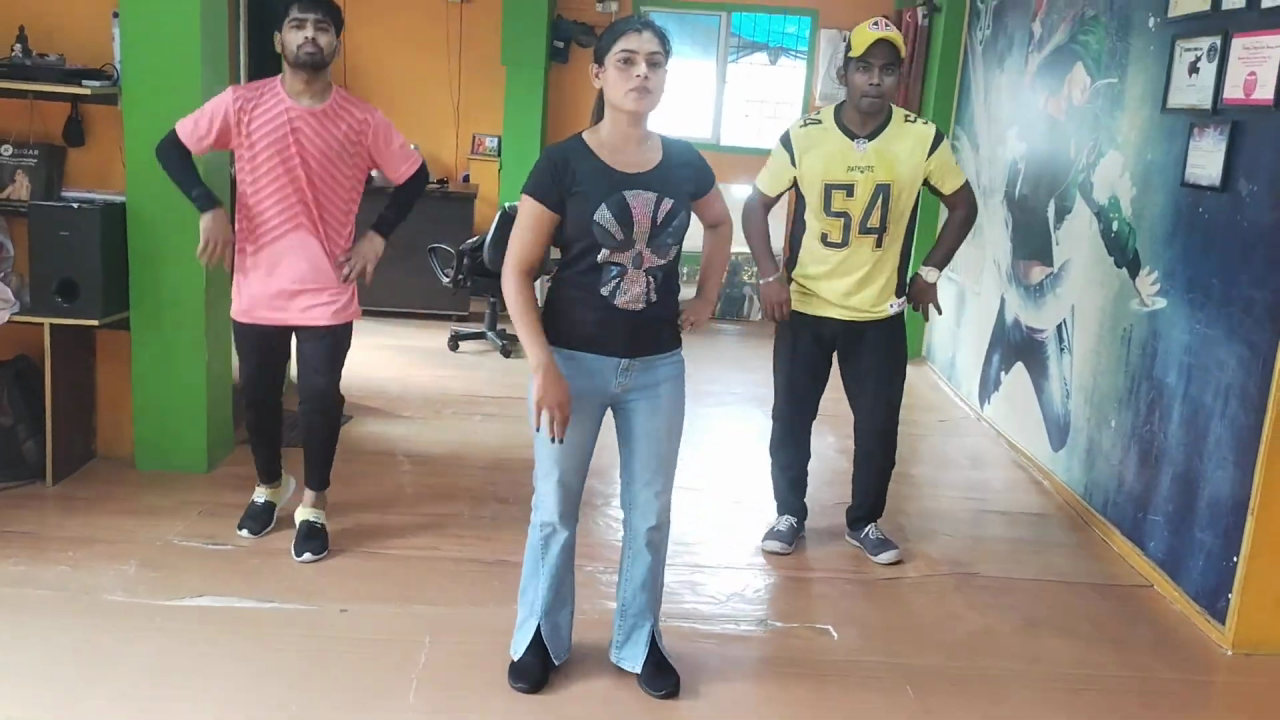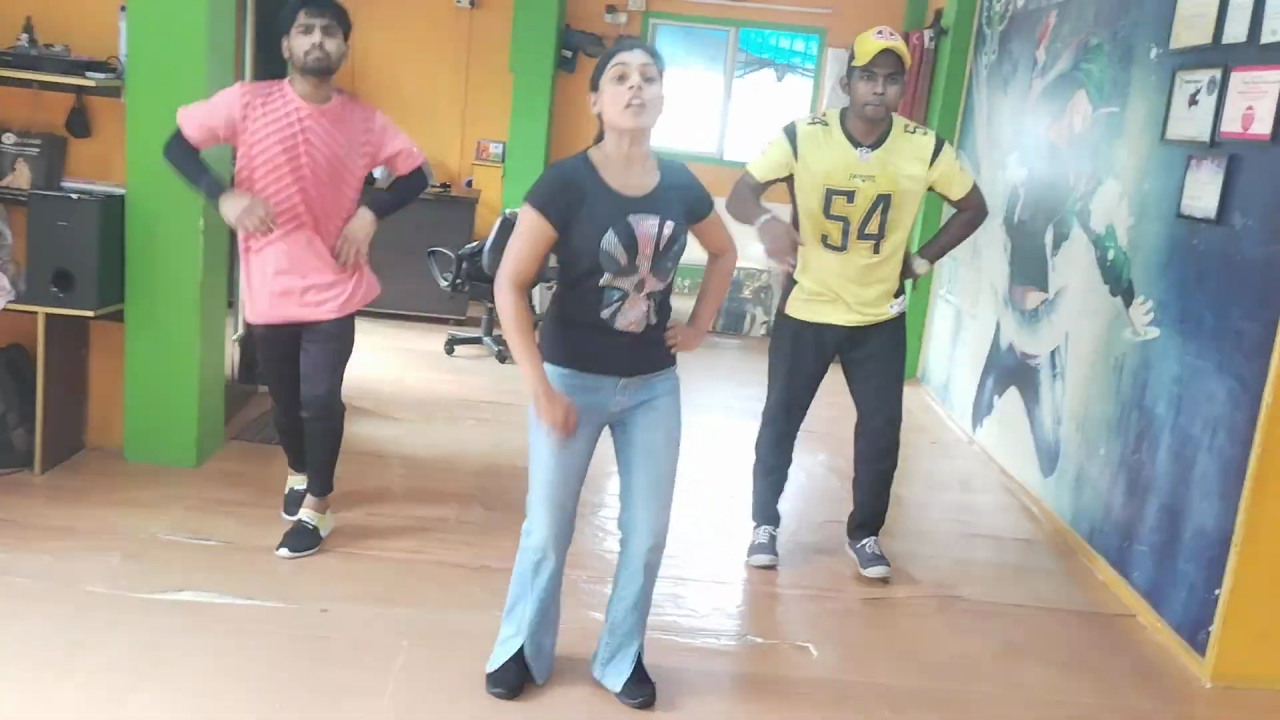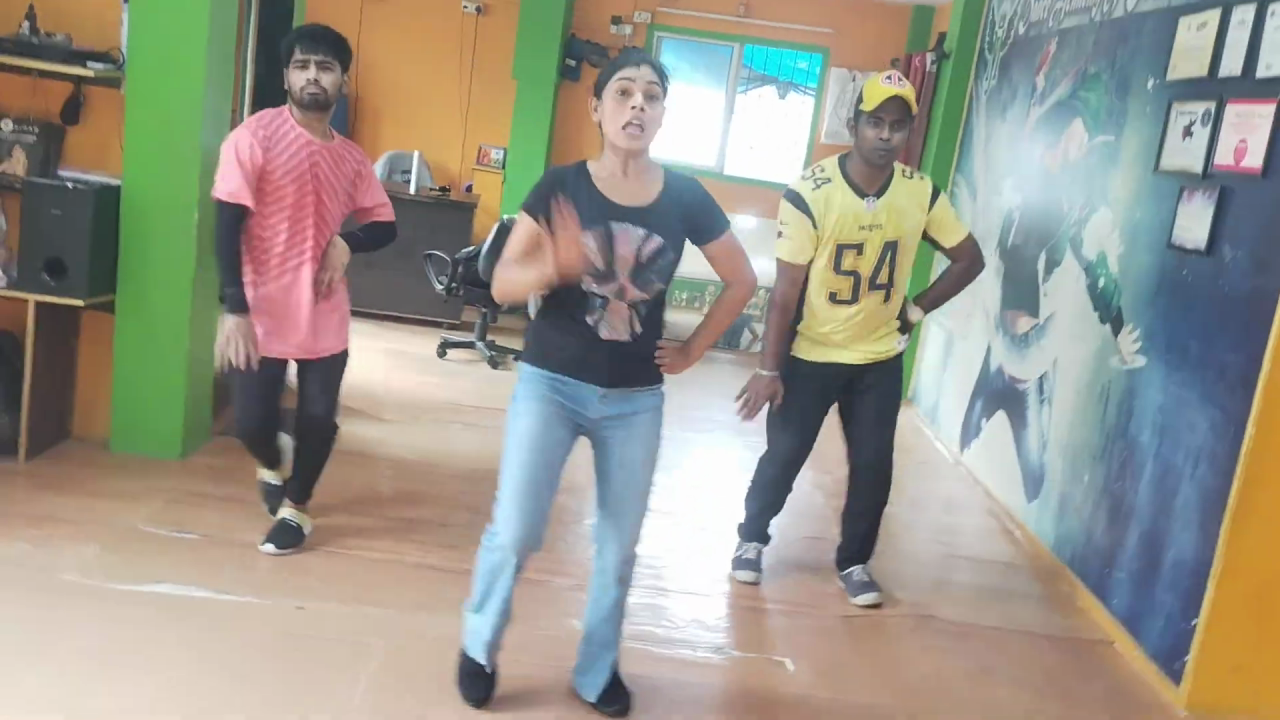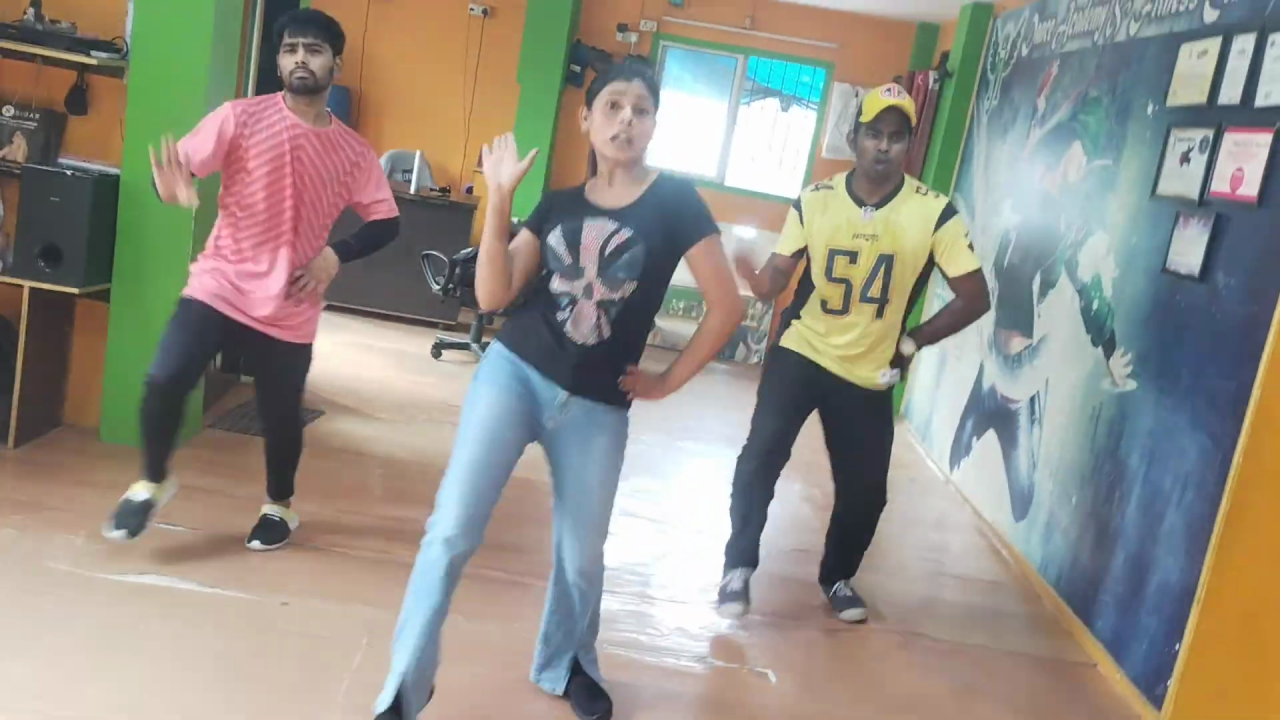
dt=0.2s
person 1, frame 1
left shoulder: (685, 163)
right shoulder: (563, 162)
left elbow: (721, 226)
right elbow: (515, 270)
left wrist: (705, 301)
right wrist: (542, 366)
left hip: (657, 366)
right hip: (574, 361)
left knee: (649, 514)
right knee: (555, 508)
left ankle: (638, 642)
right ankle: (539, 637)
person 1, frame 2
left shoulder: (679, 184)
right shoulder: (568, 181)
left elbow: (723, 251)
right elbow: (510, 283)
left wrist: (698, 325)
right wrist: (540, 387)
left hip: (653, 385)
right hip: (574, 380)
left knee: (647, 534)
right knee: (548, 532)
left ankle: (621, 658)
right ankle: (522, 647)
person 1, frame 3
left shoulder: (685, 196)
right shoulder: (561, 187)
left elbow: (742, 282)
right elbow: (503, 286)
left wrist: (692, 352)
right wrist: (553, 262)
left hip: (635, 398)
right hip: (552, 382)
left knee: (618, 546)
right knee: (514, 531)
right ankle: (479, 644)
person 1, frame 4
left shoulder: (675, 201)
right shoulder: (558, 204)
left elbow: (728, 305)
right elbow: (492, 297)
left wrist: (668, 381)
right wrist: (498, 200)
left hip: (596, 406)
right hip: (514, 373)
left knee: (581, 557)
right knee: (453, 528)
left ankle: (568, 666)
person 2, frame 1
left shoulder: (363, 119)
right shoulder: (241, 104)
left elbow: (414, 177)
right elbow: (170, 148)
left wrist: (377, 236)
right wrist: (210, 208)
left hip: (327, 289)
right hip: (259, 285)
left knee: (320, 397)
right knee: (257, 393)
left ankle: (313, 504)
right ankle: (268, 486)
person 2, frame 2
left shoulder: (363, 121)
right shoulder: (247, 103)
left elbow: (416, 172)
right elbow: (178, 144)
left wrist: (371, 211)
right wrist: (223, 196)
left hip: (331, 287)
right hip: (267, 284)
left knee: (320, 396)
right knee: (283, 393)
left ankle: (317, 507)
right ankle: (300, 472)
person 2, frame 3
left shoulder: (352, 159)
right shoulder: (254, 137)
left elbow: (384, 223)
right elbow: (229, 225)
left wrist: (346, 243)
right wrist: (234, 309)
left hip: (322, 313)
right hip: (259, 313)
left knee: (318, 419)
right knee: (252, 420)
left ankle: (297, 507)
right ankle: (272, 463)
person 2, frame 4
left shoulder: (354, 150)
right shoulder: (240, 117)
left elbow: (386, 221)
right elbow: (179, 167)
left wrist: (336, 253)
right wrist: (173, 184)
left hip: (290, 305)
right hip: (221, 282)
left knee: (283, 414)
right knee: (164, 380)
left ankle: (279, 504)
right ankle: (151, 482)
person 3, frame 1
left shoulder: (923, 138)
right shoulder: (801, 137)
left elbow: (963, 207)
right elbow: (756, 208)
left wrist: (929, 273)
right wrist: (769, 276)
left hip: (879, 314)
right hip: (804, 309)
left knee: (878, 425)
right knee: (791, 418)
left ankle: (864, 521)
right ankle: (790, 513)
person 3, frame 2
left shoulder: (925, 148)
right shoulder: (803, 136)
left elbow: (973, 208)
right elbow: (739, 193)
left wrist: (921, 259)
right wrist: (769, 223)
left hip: (879, 318)
right hip: (806, 313)
left knee: (881, 429)
right knee: (780, 421)
left ankle: (864, 533)
right ankle: (766, 523)
person 3, frame 3
left shoulder: (921, 192)
right shoulder: (810, 193)
left elbow: (970, 258)
right elbow: (786, 290)
left wrist: (916, 308)
right wrist: (768, 369)
left hip: (878, 358)
right hip: (808, 353)
left knee: (874, 466)
right knee: (783, 456)
left ankle: (853, 562)
right ankle: (752, 538)
person 3, frame 4
left shoulder: (935, 212)
right shoulder: (815, 201)
left elbow: (974, 297)
right elbow: (775, 277)
left wrist: (909, 343)
right wrist: (758, 279)
left hip: (867, 376)
right hip: (801, 354)
left knee: (865, 490)
right knee: (762, 455)
left ankle: (837, 576)
right ankle: (738, 565)
person 4, frame 1
left shoulder: (1091, 140)
right shoulder: (1033, 124)
left elbow: (1110, 216)
left wrist: (1136, 275)
left hip: (1050, 295)
right hip: (1017, 286)
left knee: (1055, 412)
right knee: (986, 394)
person 4, frame 2
left shoulder: (1089, 168)
right shoulder: (1033, 149)
left elbow: (1108, 245)
left wrist: (1130, 304)
left hip: (1045, 318)
right hip: (1014, 310)
left knee: (1046, 432)
right knee: (980, 415)
person 4, frame 3
left shoulder: (1084, 201)
right shoulder: (1031, 178)
left elbow: (1099, 273)
left wrist: (1118, 331)
left hip: (1036, 343)
right hip: (1004, 333)
left knee: (1031, 456)
right knee: (969, 435)
person 4, frame 4
left shoulder: (1080, 226)
right shoulder: (1025, 200)
left elbow: (1094, 296)
left wrist: (1111, 355)
left hip: (1029, 363)
right hip: (997, 352)
left knee: (1021, 476)
right knee: (959, 453)
